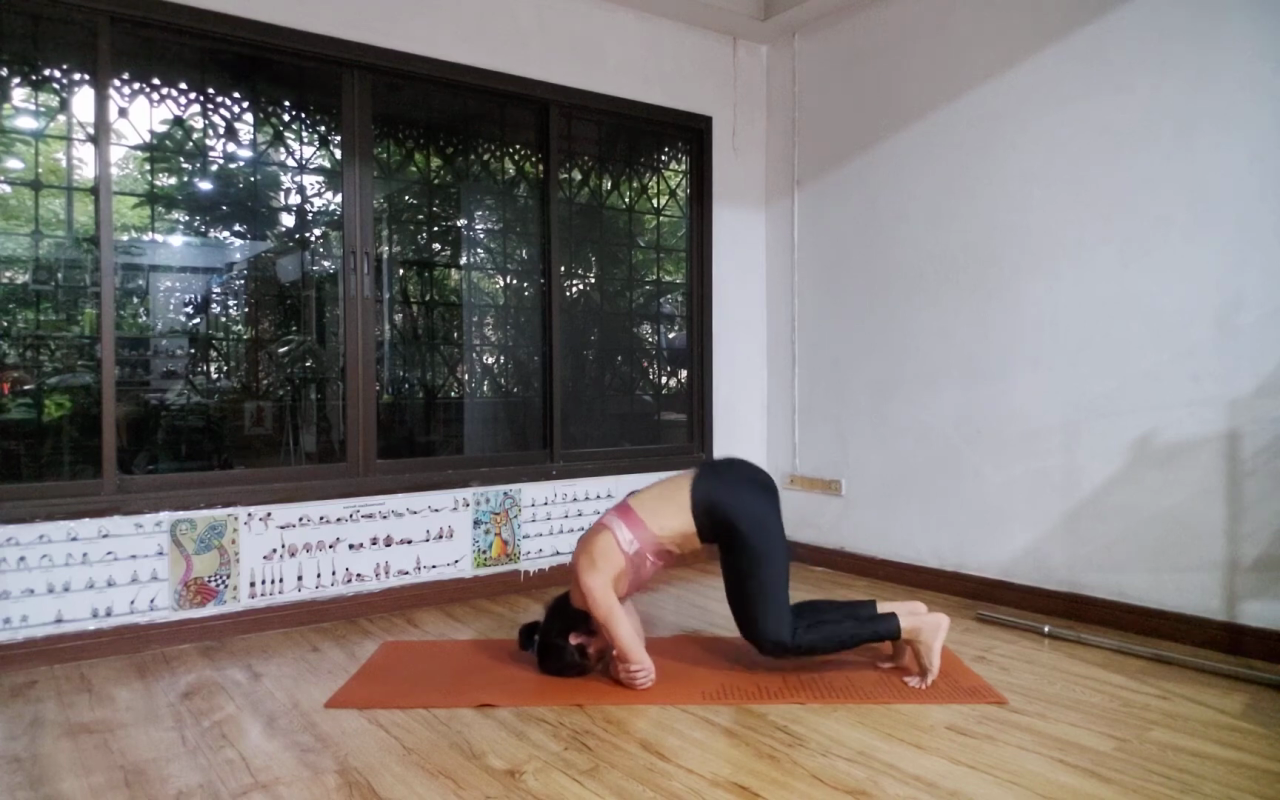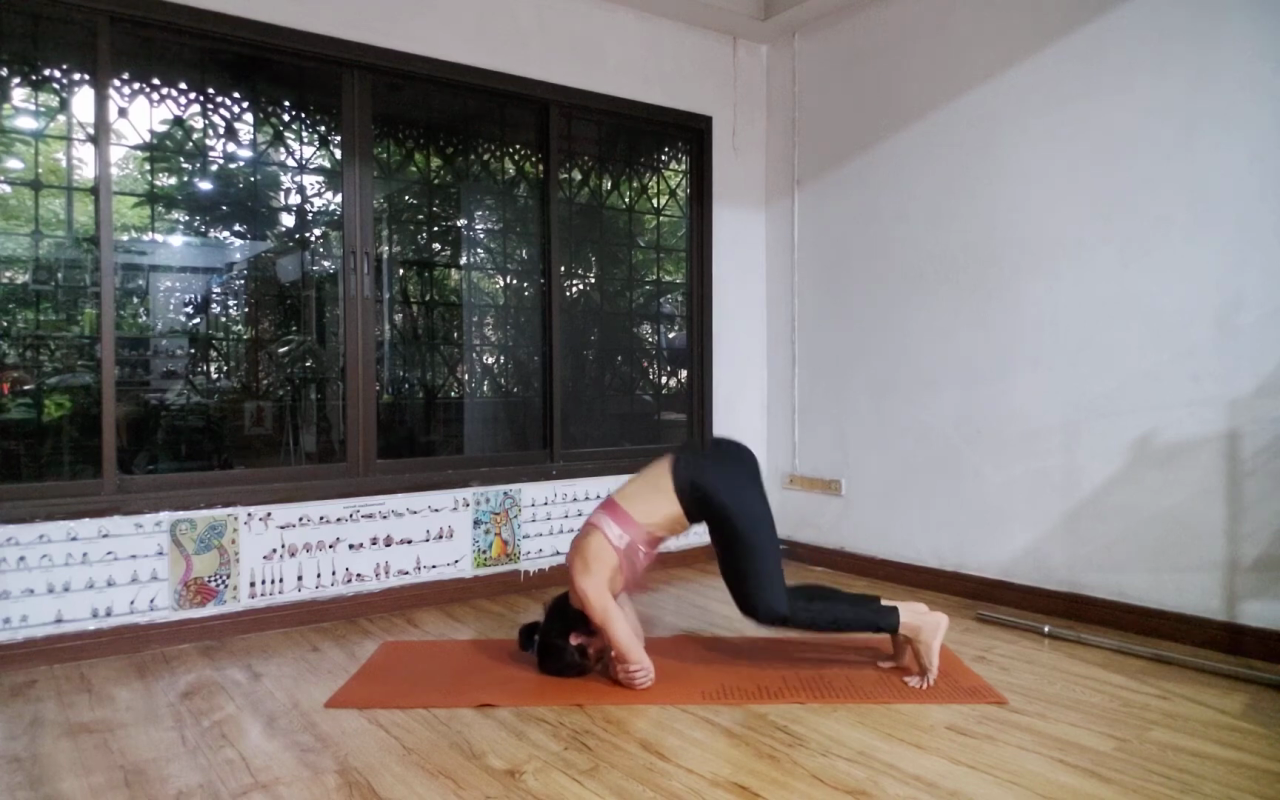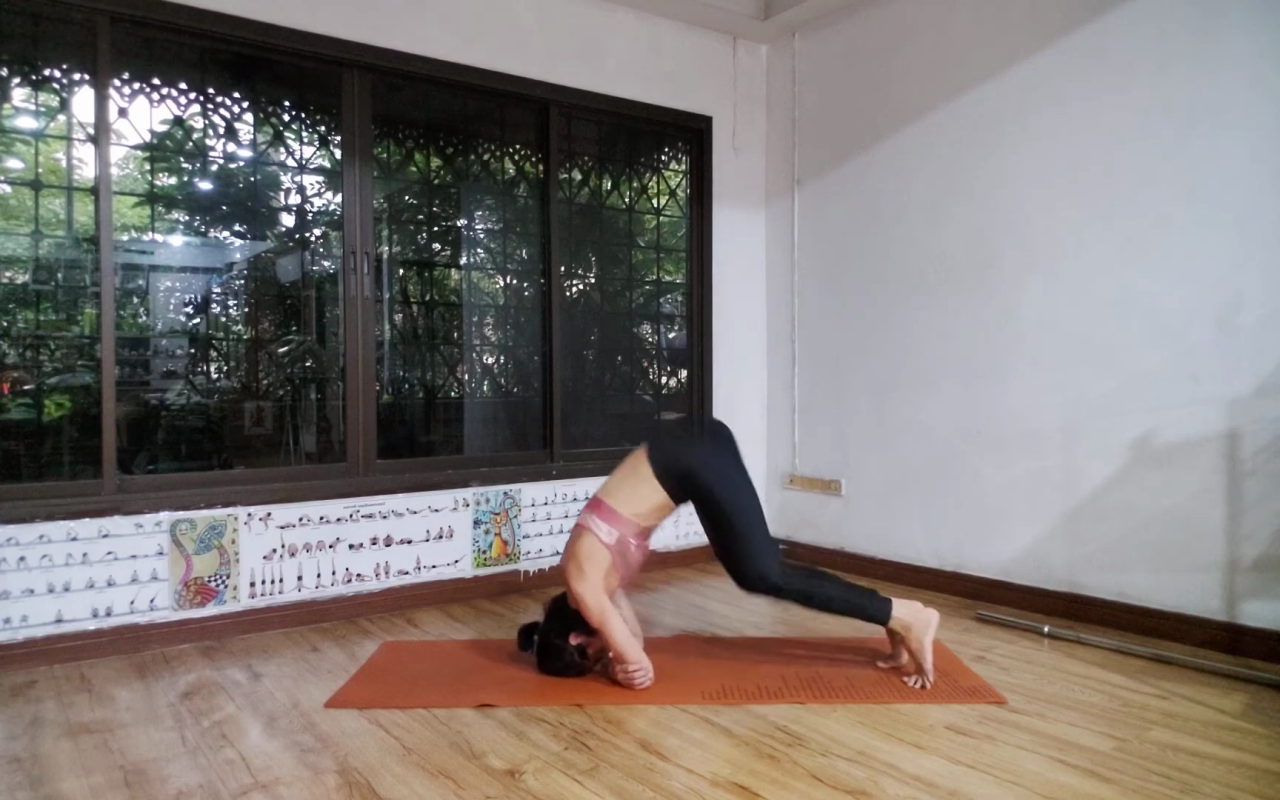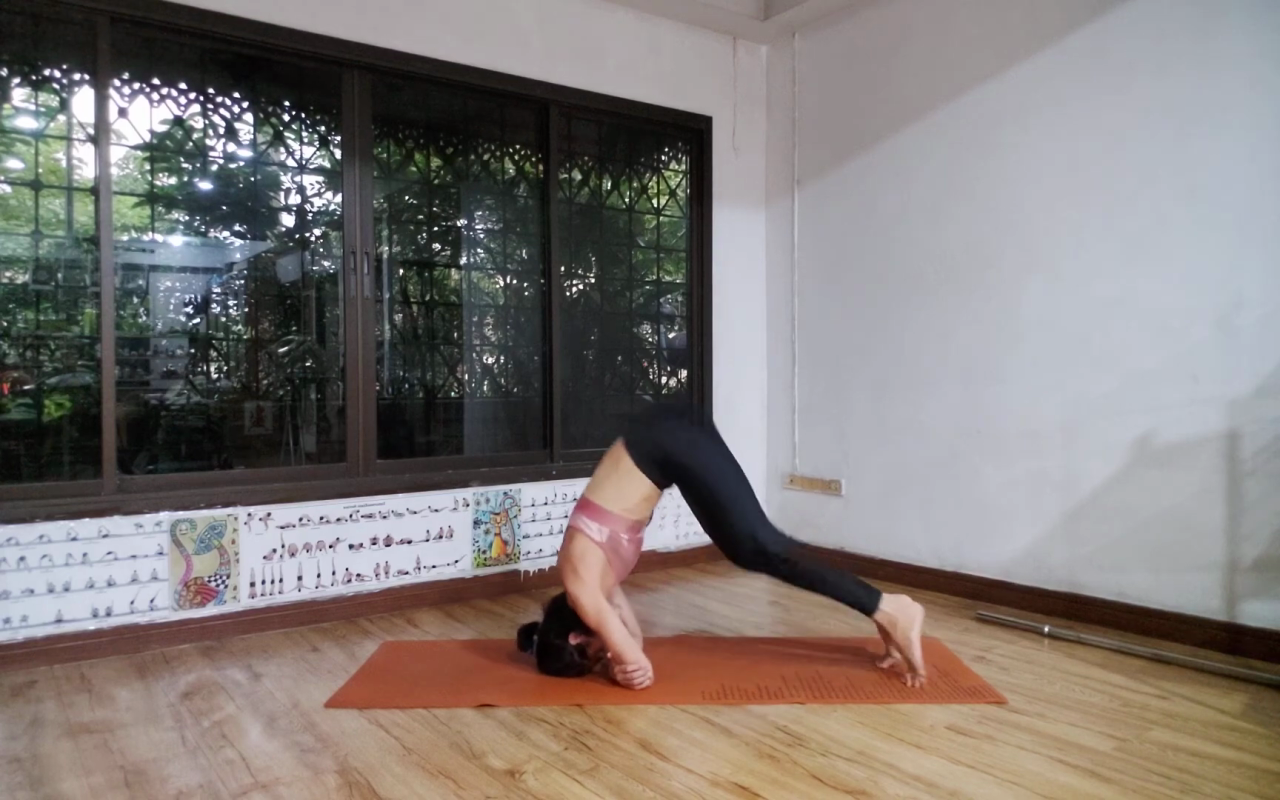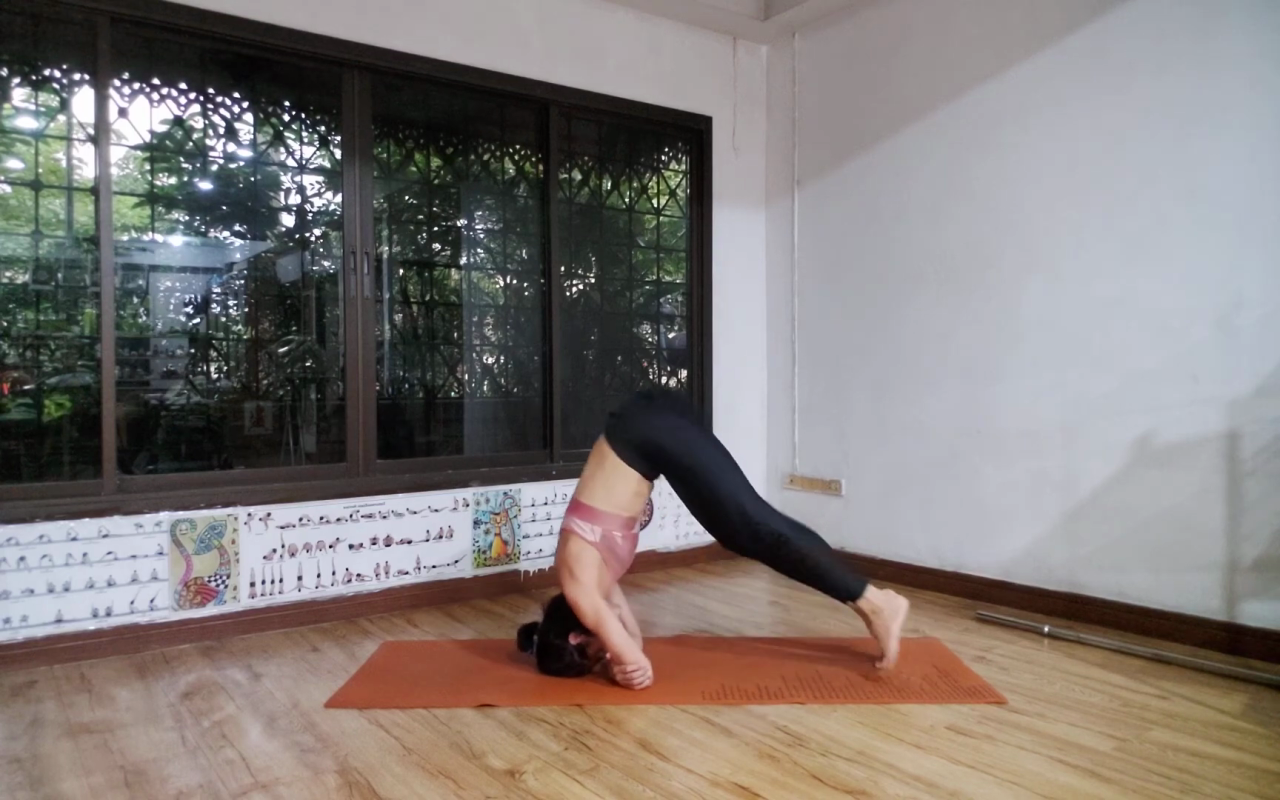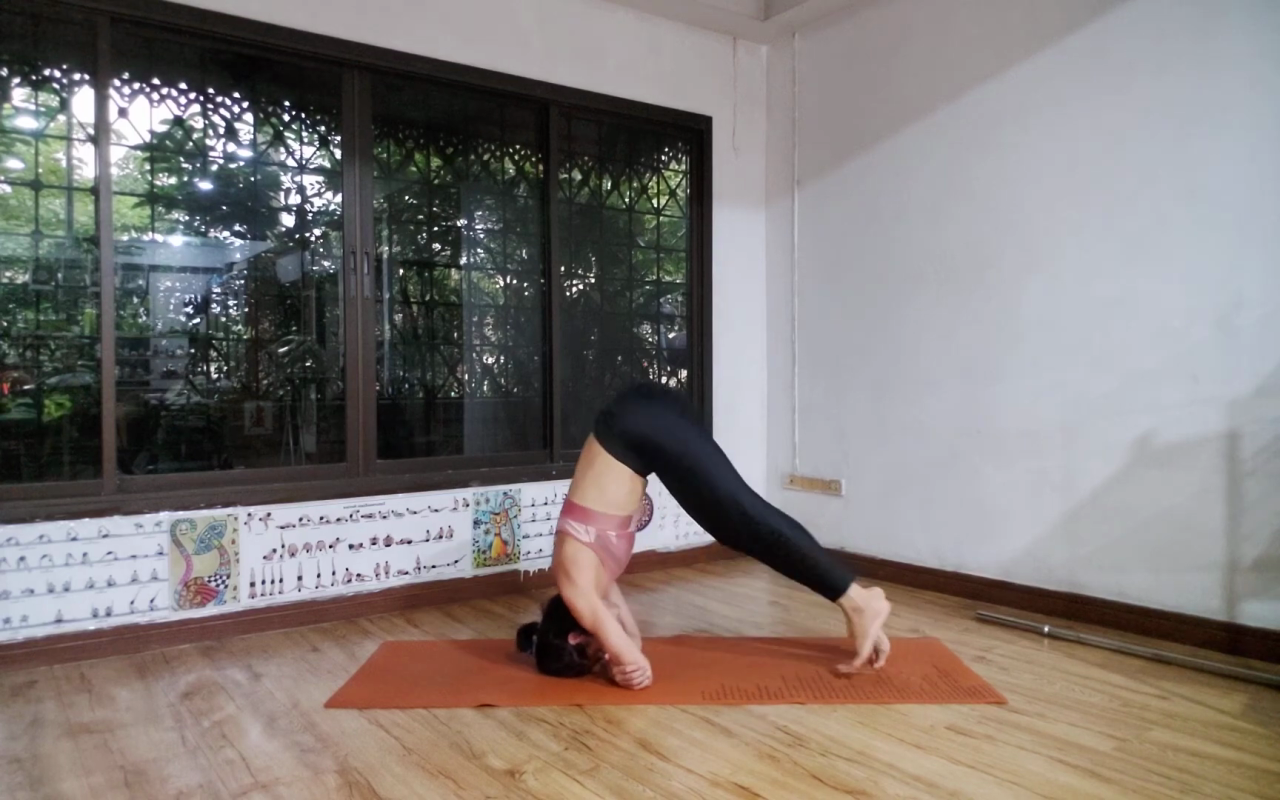
dt=0.1s
person 1, frame 1
left shoulder: (592, 577)
right shoulder: (597, 566)
left elbow: (641, 670)
right elbow: (634, 639)
left wrist: (622, 667)
right wrist: (623, 659)
left hip: (735, 503)
right hip: (734, 493)
left knee: (773, 638)
right knee: (765, 625)
left ankle: (912, 627)
right ankle: (893, 612)
person 1, frame 2
left shoulder: (587, 578)
right shoulder: (594, 571)
left elbow: (640, 668)
right elbow: (634, 642)
left wrist: (620, 662)
right wrist: (621, 657)
left hip: (717, 477)
right hip: (714, 467)
left knee: (770, 605)
right knee: (762, 600)
left ankle: (913, 624)
right ankle: (900, 617)
person 1, frame 3
left shoulder: (583, 579)
right shoulder: (592, 573)
left elbow: (639, 670)
right elbow: (633, 640)
left wrist: (619, 666)
right wrist: (620, 658)
left hip: (691, 461)
right hip: (696, 454)
left knee: (762, 574)
right knee: (757, 574)
left ankle: (904, 618)
right ankle: (896, 615)
person 1, frame 4
left shoulder: (581, 583)
right shoulder: (589, 576)
left elbow: (638, 670)
right elbow: (631, 639)
left wrist: (622, 664)
right wrist: (621, 659)
left hip: (670, 440)
right hip: (665, 438)
left knee: (756, 546)
right knee: (749, 549)
left ankle: (891, 613)
right ankle: (885, 613)
person 1, frame 5
left shoulder: (580, 585)
right shoulder: (585, 575)
left elbow: (638, 670)
right elbow: (632, 640)
left wrist: (617, 665)
right wrist: (618, 657)
left hip: (652, 432)
right hip: (652, 430)
left knee: (750, 525)
right knee: (741, 534)
left ankle: (874, 602)
right ankle: (870, 602)
person 1, frame 6
left shoulder: (576, 585)
right shoulder: (583, 575)
left elbow: (638, 671)
right elbow: (631, 641)
left wrist: (615, 665)
right wrist: (616, 659)
left hip: (643, 423)
right hip: (641, 425)
left knee: (743, 517)
right knee: (735, 527)
left ankle: (857, 602)
right ankle: (855, 600)
